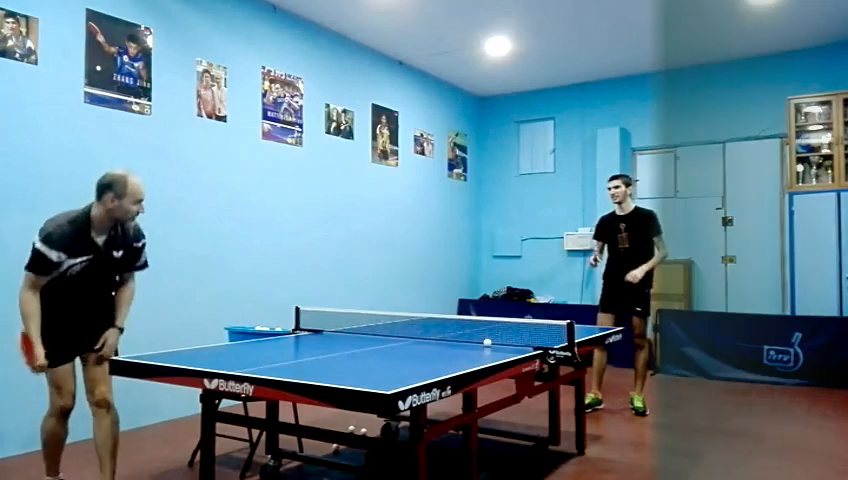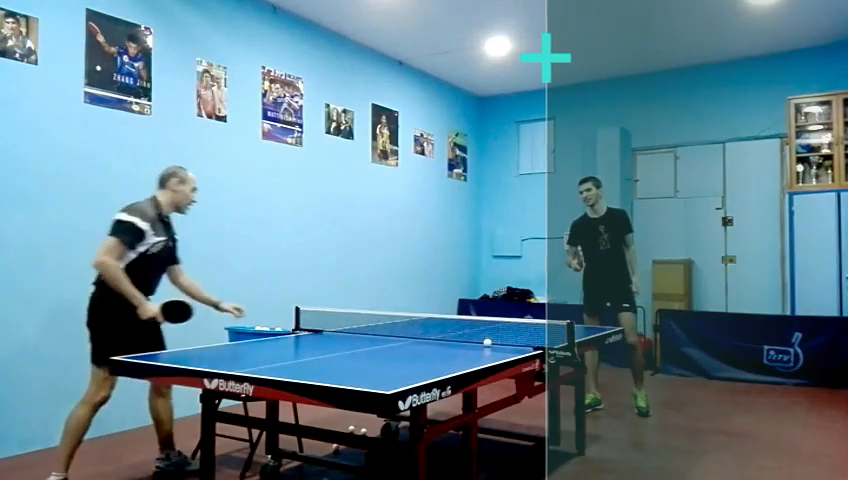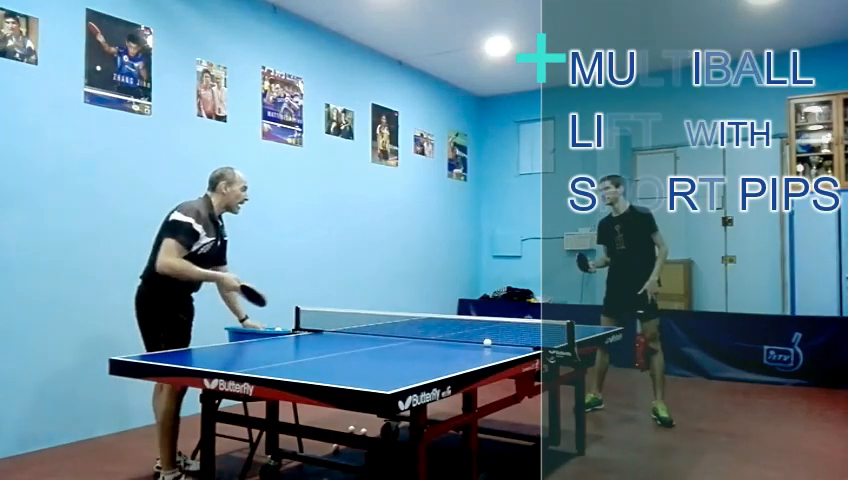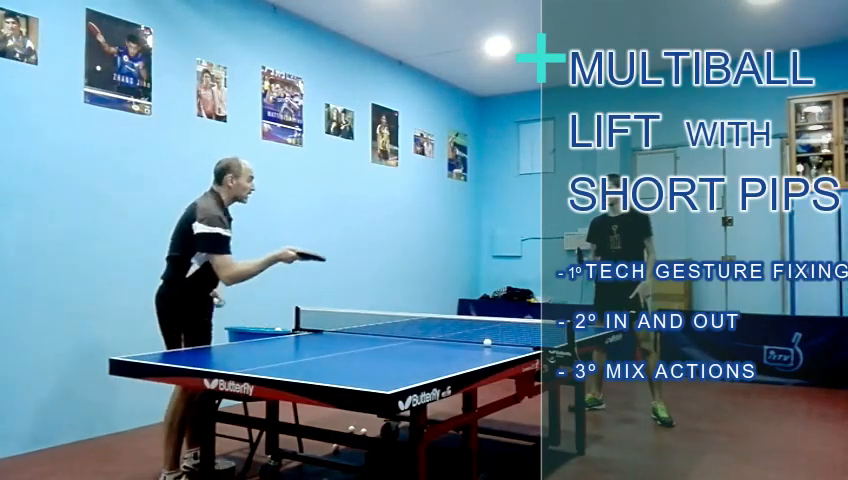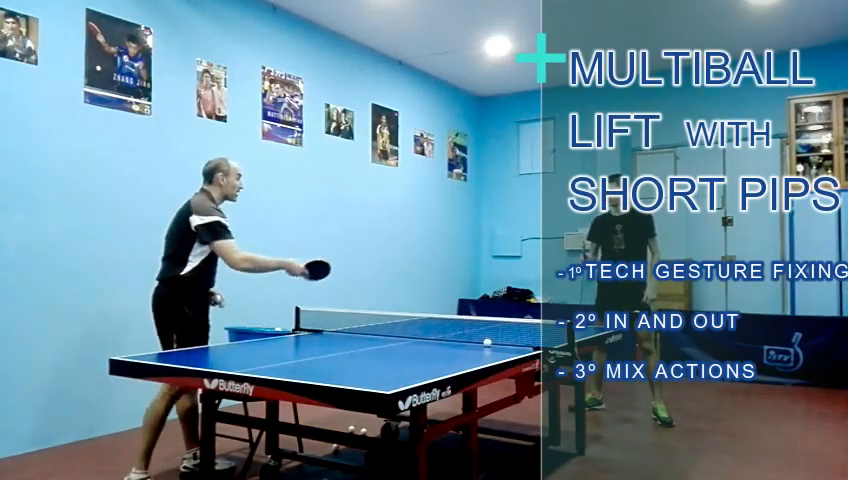
dt=0.7s
person 1, frame 1
left shoulder: (131, 235)
right shoulder: (58, 232)
right elbow: (30, 290)
left wrist: (116, 327)
right wrist: (36, 344)
left hip: (99, 316)
right hip: (57, 318)
left knee: (102, 400)
right knee: (62, 403)
person 1, frame 2
left shoulder: (167, 229)
right shoulder: (137, 215)
left elbow: (180, 278)
right elbow: (103, 262)
left wrist: (218, 304)
right wrist: (141, 302)
left hip: (144, 314)
right hip: (113, 312)
left knee: (163, 383)
right knee: (99, 393)
person 1, frame 3
left shoulder: (217, 227)
right shoulder: (189, 215)
left elbow: (220, 277)
right elbow: (165, 264)
left wrist: (243, 318)
right wrist: (219, 276)
left hip: (178, 304)
right hip: (157, 302)
left knee: (168, 381)
right knee: (175, 383)
person 1, frame 4
left shoulder: (214, 209)
right shoulder: (209, 216)
right elbow: (228, 274)
left wrist: (208, 291)
right wrist: (275, 257)
left hip: (194, 302)
right hip: (180, 305)
right knee: (187, 385)
person 1, frame 5
left shoulder: (203, 209)
right shoulder: (204, 210)
right elbow: (238, 260)
left wrist: (206, 291)
right wrist: (284, 264)
left hip: (189, 303)
right hip: (176, 304)
right knee: (174, 385)
person 2, frame 1
left shoulder: (647, 217)
right shoulder: (605, 221)
left elbow: (662, 251)
right elbow: (598, 250)
left wrist: (643, 269)
right wrist: (594, 258)
left hip: (639, 287)
right hip: (611, 286)
left knee: (639, 340)
left ankle: (638, 395)
right ankle: (595, 394)
person 2, frame 2
left shoulder: (619, 216)
right shoulder: (578, 225)
left elbow: (629, 247)
right elbow: (570, 255)
left wrist: (635, 277)
right wrist: (574, 263)
left hip: (620, 285)
right hip: (593, 287)
left knee: (632, 341)
left ankle: (640, 392)
right ankle: (593, 394)
person 2, frame 3
left shoulder: (641, 215)
right shoulder: (604, 224)
left elbow: (663, 249)
left wrist: (653, 278)
right wrist: (593, 265)
left hip: (642, 288)
right hip: (614, 289)
left knee: (653, 345)
right knee: (602, 342)
left ankle: (659, 404)
right ankle: (595, 395)
person 2, frame 4
left shoulder: (639, 218)
right shoulder: (598, 223)
left elbow: (651, 253)
left wrist: (646, 281)
left hip: (632, 290)
right hip: (605, 290)
left knee: (647, 345)
right knee: (599, 343)
left ankle: (657, 404)
right ankle: (595, 396)
person 2, frame 5
left shoulder: (642, 218)
right shoulder: (600, 222)
left elbow: (655, 253)
right elbow: (592, 254)
left wrist: (651, 283)
right wrist: (589, 260)
left hip: (636, 291)
right hip: (608, 291)
left knee: (649, 345)
right knee: (599, 343)
left ankle: (658, 404)
right ankle: (595, 395)
